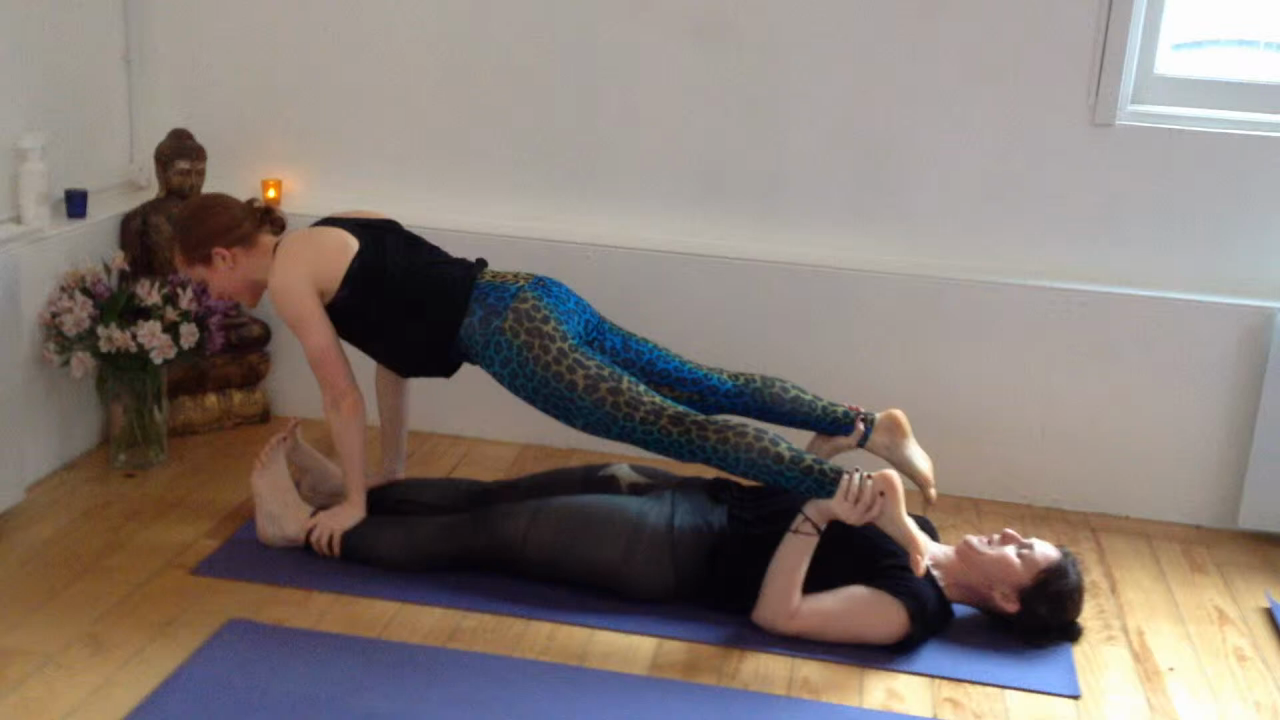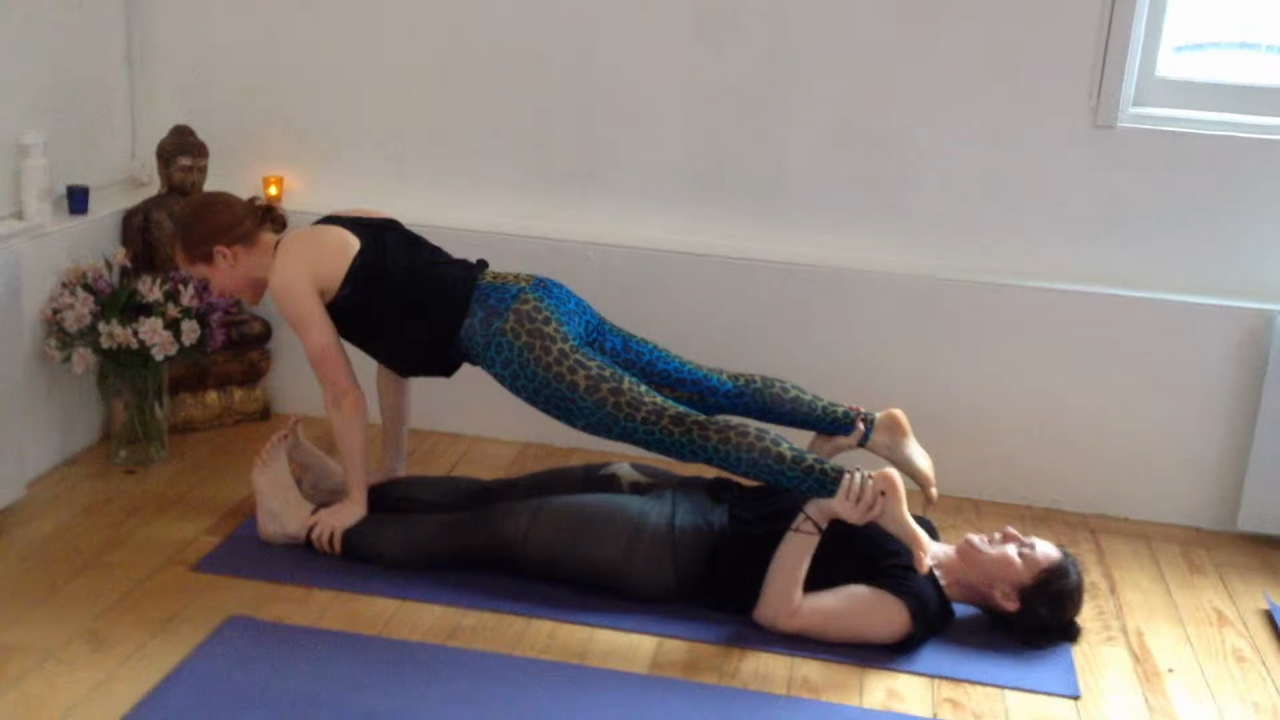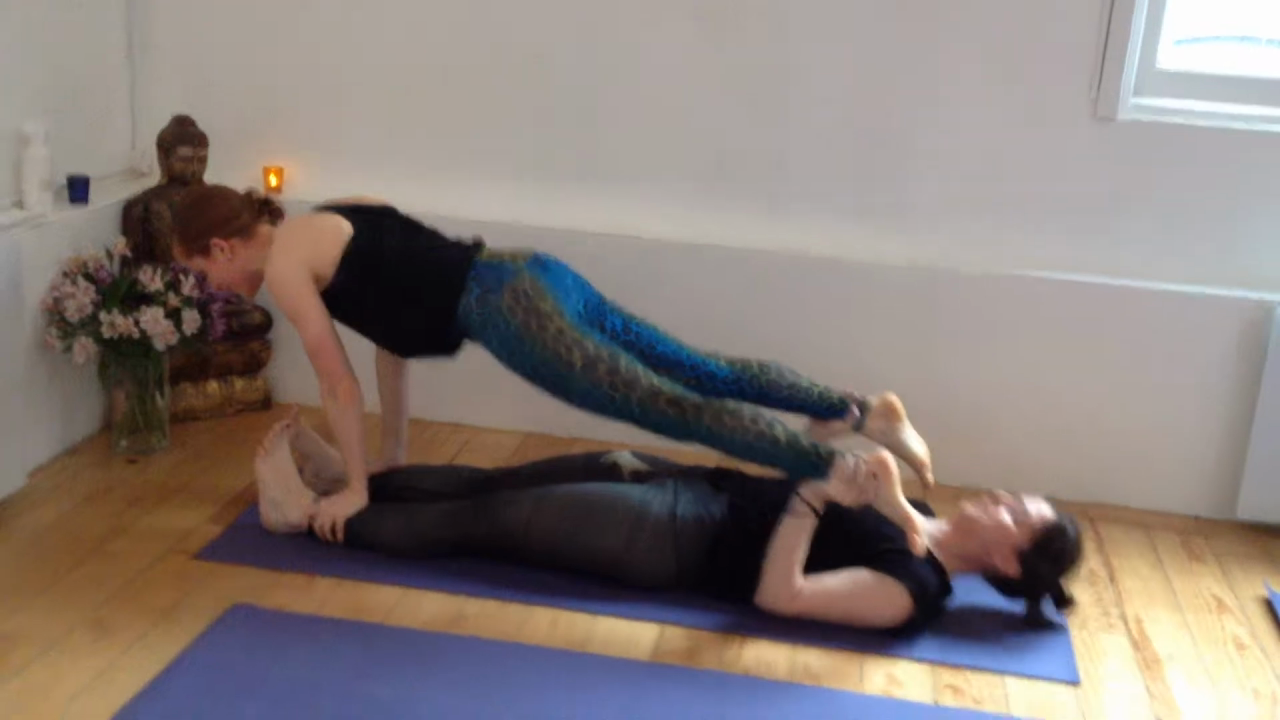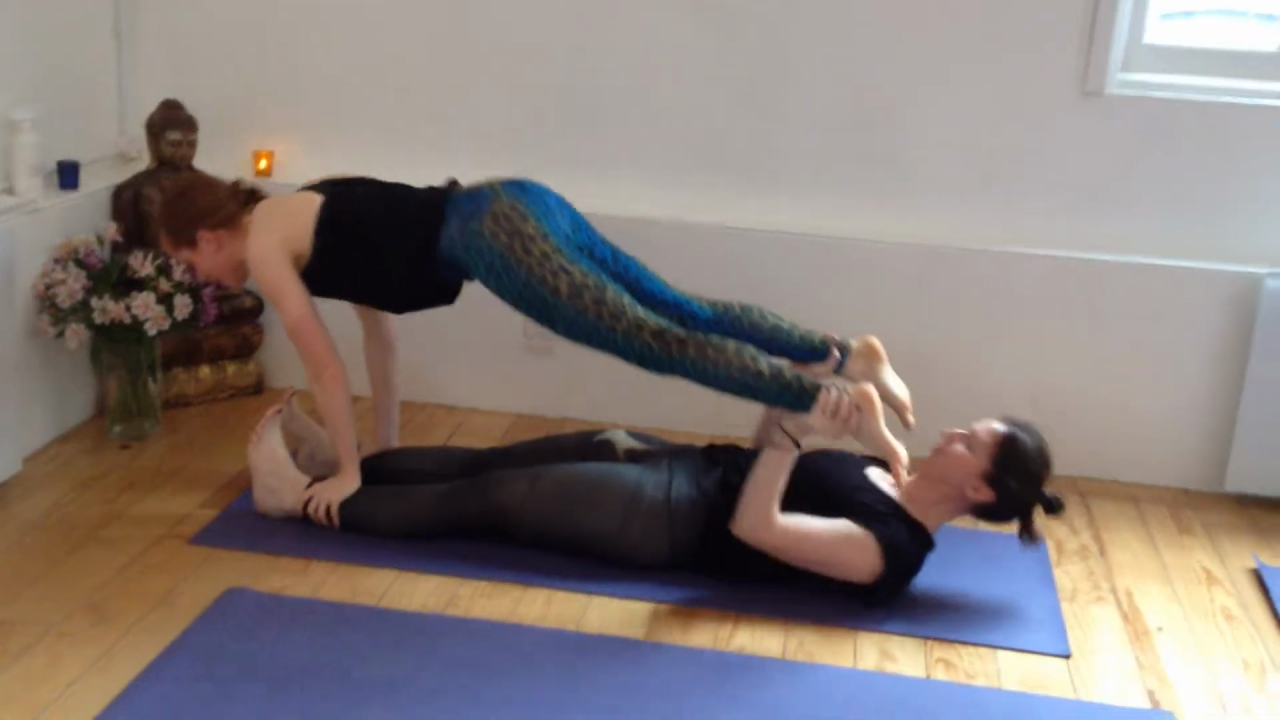
dt=0.2s
person 1, frame 1
left shoulder: (912, 606)
right shoulder: (921, 536)
left elbow: (774, 611)
left wrist: (820, 512)
left hip: (677, 556)
right hip: (698, 503)
left knee: (485, 534)
right knee: (490, 494)
left ankle: (311, 529)
right ankle: (343, 493)
person 1, frame 2
left shoulder: (915, 607)
right shoulder: (919, 536)
left elbow: (776, 609)
left wrist: (823, 513)
left hip: (678, 555)
right hip: (697, 502)
left knee: (486, 531)
right knee: (492, 492)
left ankle: (312, 528)
right ankle: (344, 489)
person 1, frame 3
left shoulder: (913, 590)
right shoulder: (917, 521)
left elbow: (776, 592)
left wrist: (817, 493)
left hip: (679, 544)
right hip: (697, 493)
left knee: (486, 521)
right knee: (489, 482)
left ankle: (314, 518)
right ankle: (347, 479)
person 1, frame 4
left shoulder: (893, 550)
right shoulder: (891, 479)
left elbow: (754, 525)
left wrist: (801, 426)
left hip: (675, 527)
right hip: (687, 469)
left knee: (485, 505)
right knee: (486, 466)
left ankle: (312, 505)
right ankle: (341, 457)
person 2, frame 1
left shoulder: (286, 276)
right shoulder: (329, 236)
left elbow: (341, 395)
right elbow: (391, 350)
left wrist: (353, 501)
right wrist: (389, 473)
left hip: (512, 335)
right hip: (533, 300)
left knee: (673, 426)
right knee: (702, 391)
right ankle: (868, 427)
person 2, frame 2
left shoulder: (288, 273)
right shoulder: (330, 234)
left elbow: (342, 392)
right elbow: (391, 349)
left wrist: (356, 498)
right wrist: (391, 470)
left hip: (514, 336)
right hip: (533, 302)
left knee: (677, 426)
right knee: (703, 390)
right ankle: (867, 427)
person 2, frame 3
left shoulder: (282, 262)
right shoulder: (323, 228)
left elbow: (339, 383)
right elbow: (391, 346)
left wrist: (357, 488)
right wrist: (392, 460)
left hip: (513, 309)
right hip: (531, 279)
left knee: (677, 408)
right knee: (701, 372)
right ankle: (863, 410)
person 2, frame 4
left shoulder: (260, 246)
right shoulder: (303, 221)
left elbow: (326, 368)
right elbow: (381, 334)
left wrist: (346, 471)
right wrist: (384, 443)
left hip: (497, 229)
right hip: (519, 201)
left knee: (660, 341)
right knee: (678, 312)
left ankle: (836, 394)
right ankle: (846, 355)
